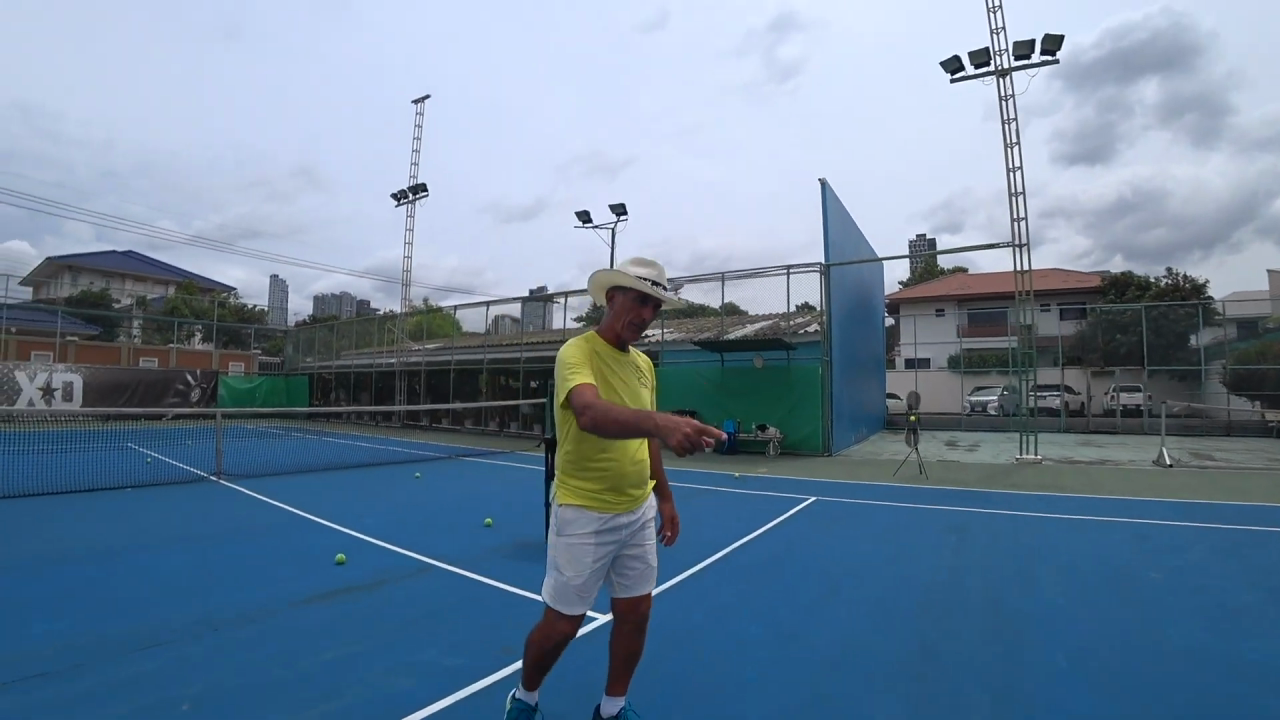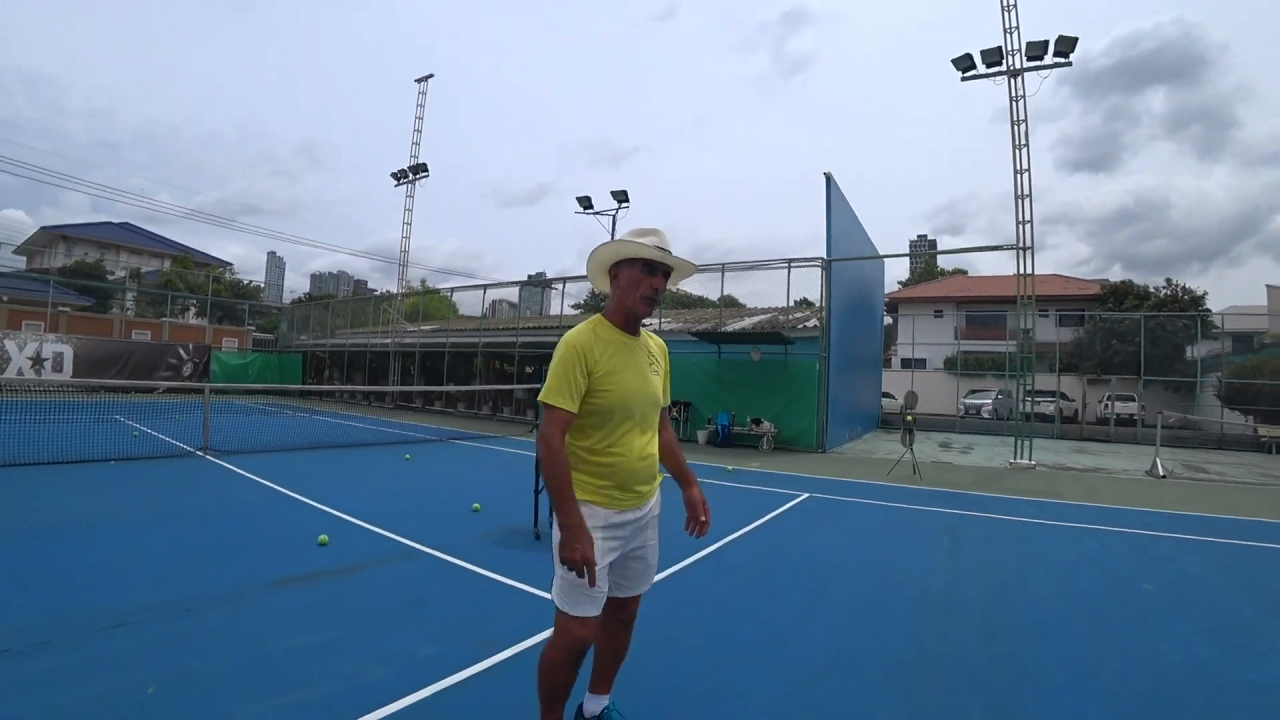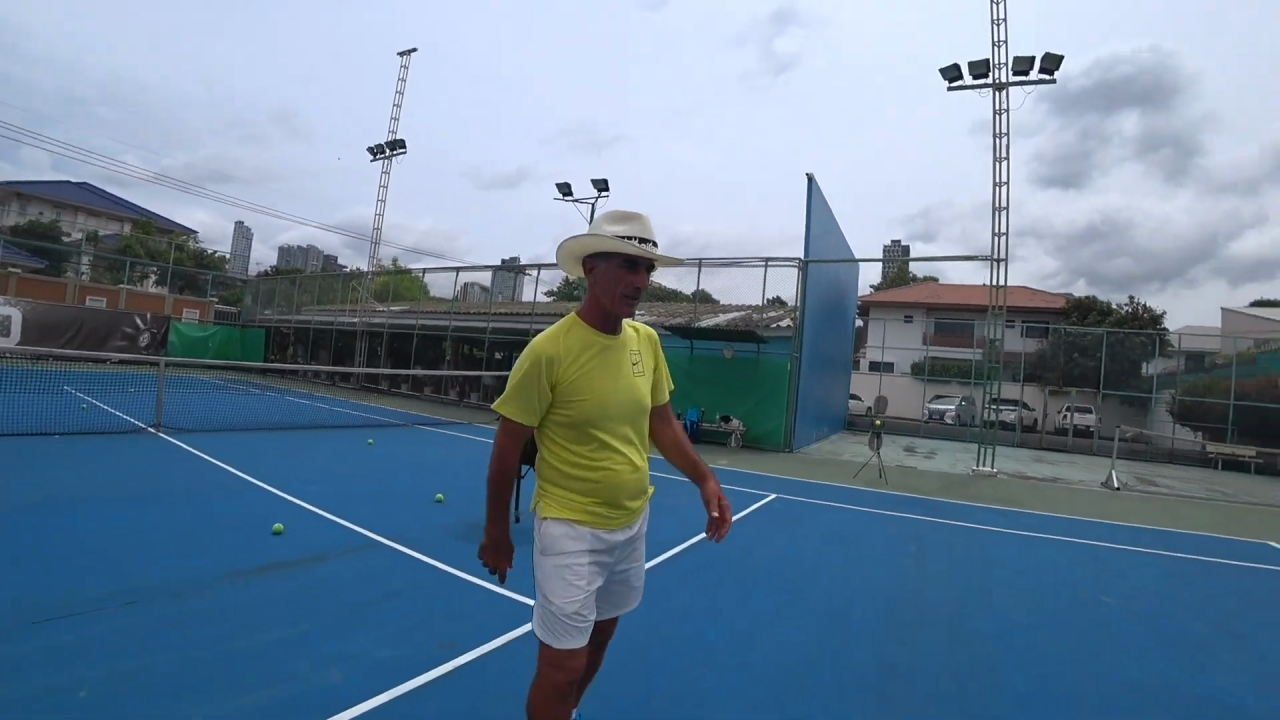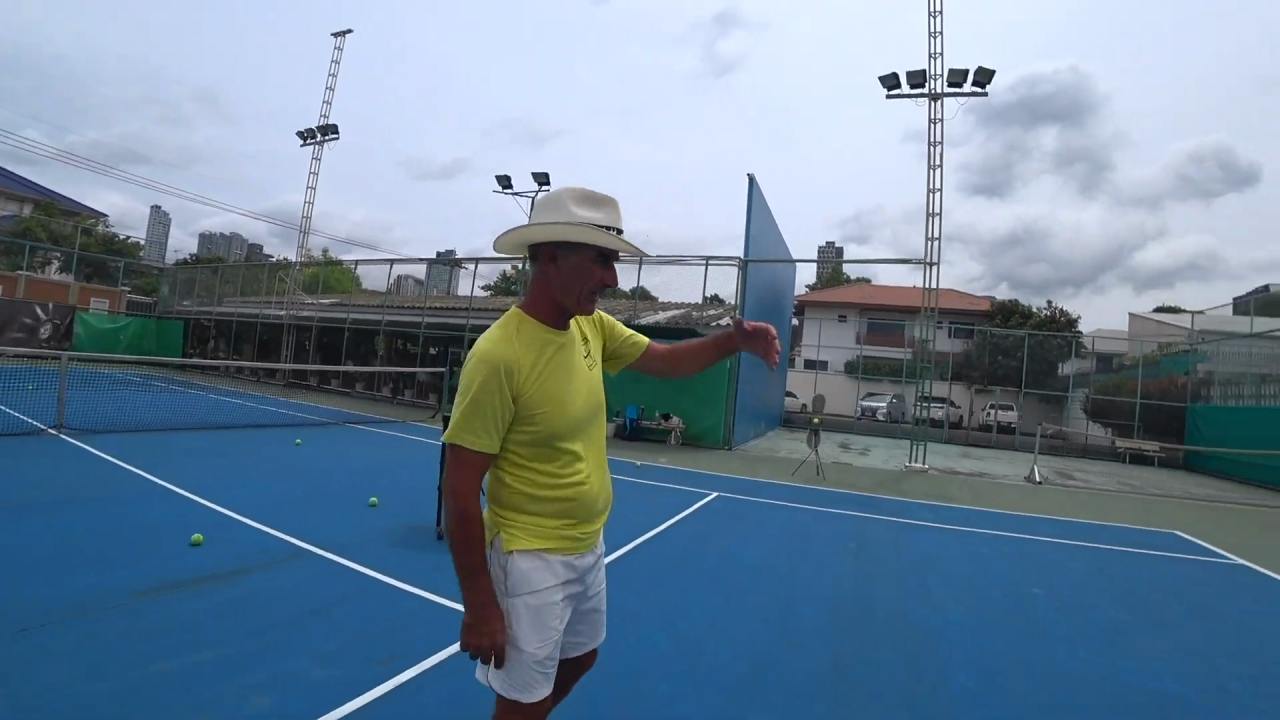
dt=0.3s
person 1, frame 1
left shoulder: (643, 364)
right shoulder: (576, 353)
right elbow: (591, 415)
left wrist: (665, 497)
right wrist: (663, 421)
left hip: (639, 511)
right hip: (583, 514)
left knee: (635, 613)
right knee: (561, 624)
person 1, frame 2
left shoulder: (658, 347)
right shoulder: (580, 345)
right elbow: (552, 440)
left wrist: (688, 484)
right wrist: (571, 526)
left hip: (644, 508)
right hip: (589, 512)
left knee: (622, 612)
right knee: (574, 632)
person 1, frame 3
left shoulder: (646, 340)
right shoulder: (548, 350)
left elbow: (662, 421)
right elbow: (506, 449)
left wrist: (704, 478)
right wrist: (497, 533)
left hip: (631, 525)
right hip: (570, 531)
left knee: (599, 637)
right knee: (562, 666)
person 1, frame 4
left shoulder: (588, 325)
right shoulder: (499, 354)
left elbow: (665, 360)
right elbow: (461, 487)
left wrist: (730, 339)
right wrist: (478, 604)
left hip: (587, 550)
right hip: (530, 561)
left knee: (577, 660)
